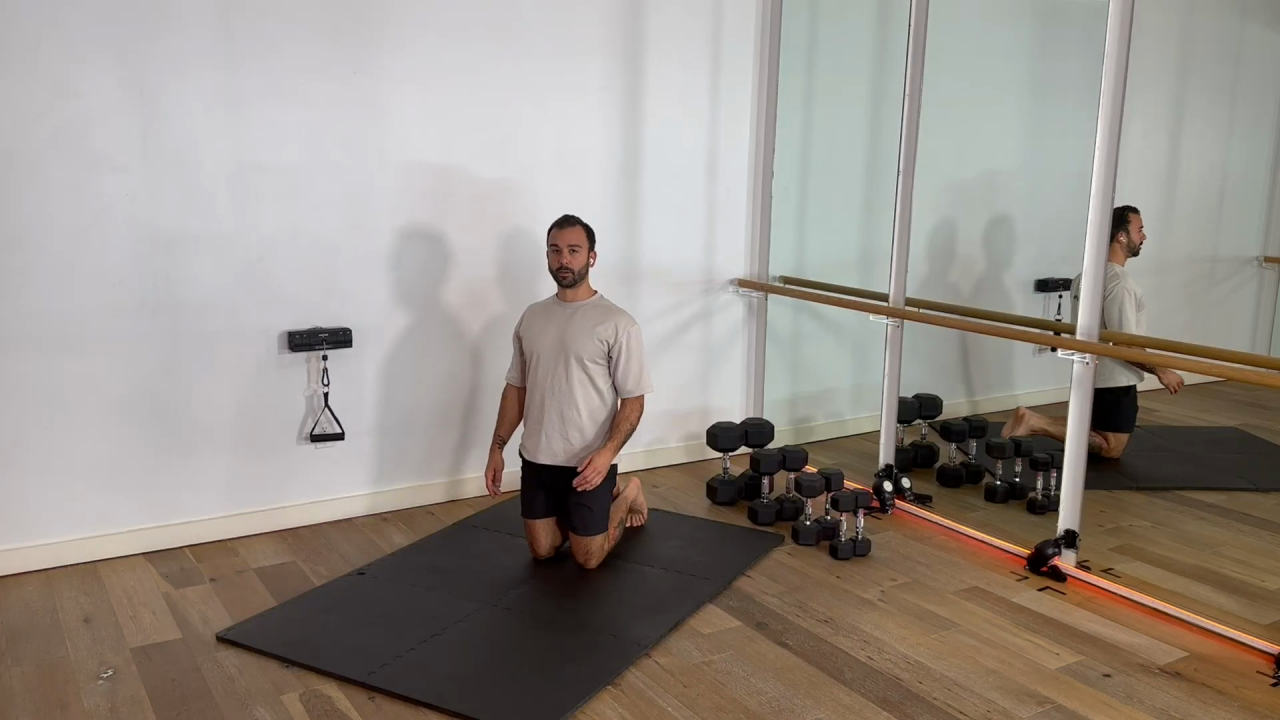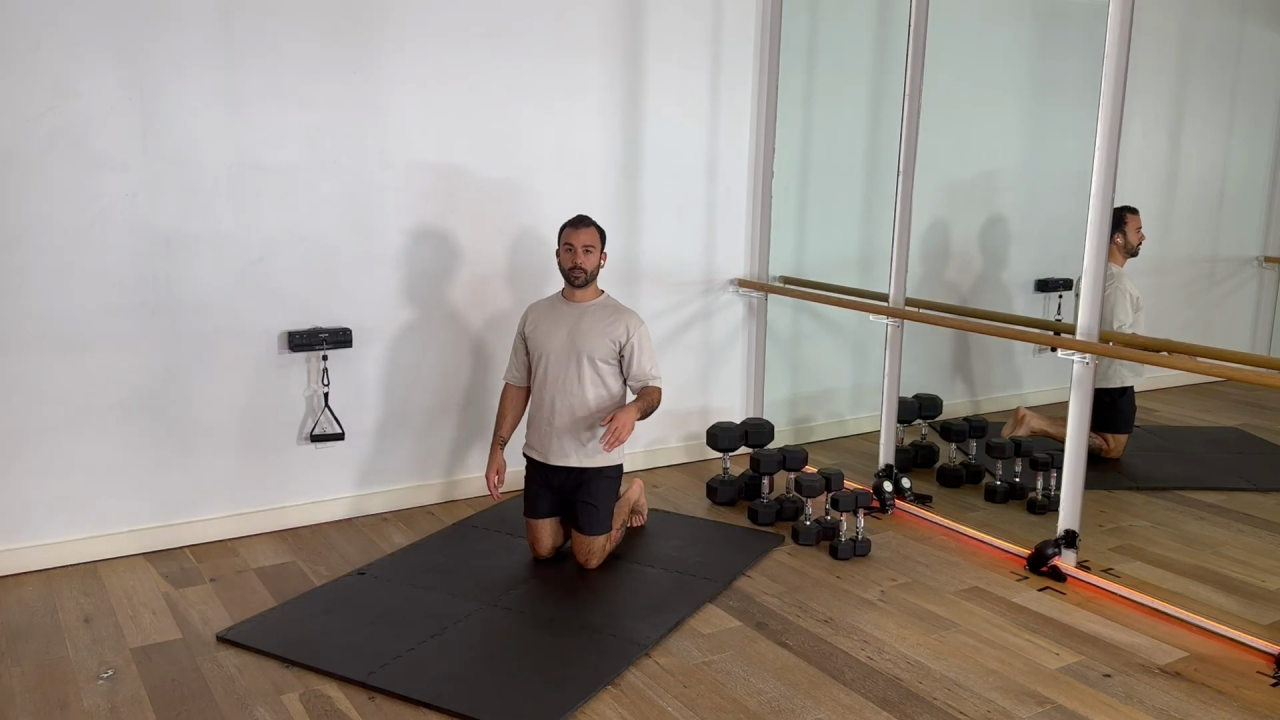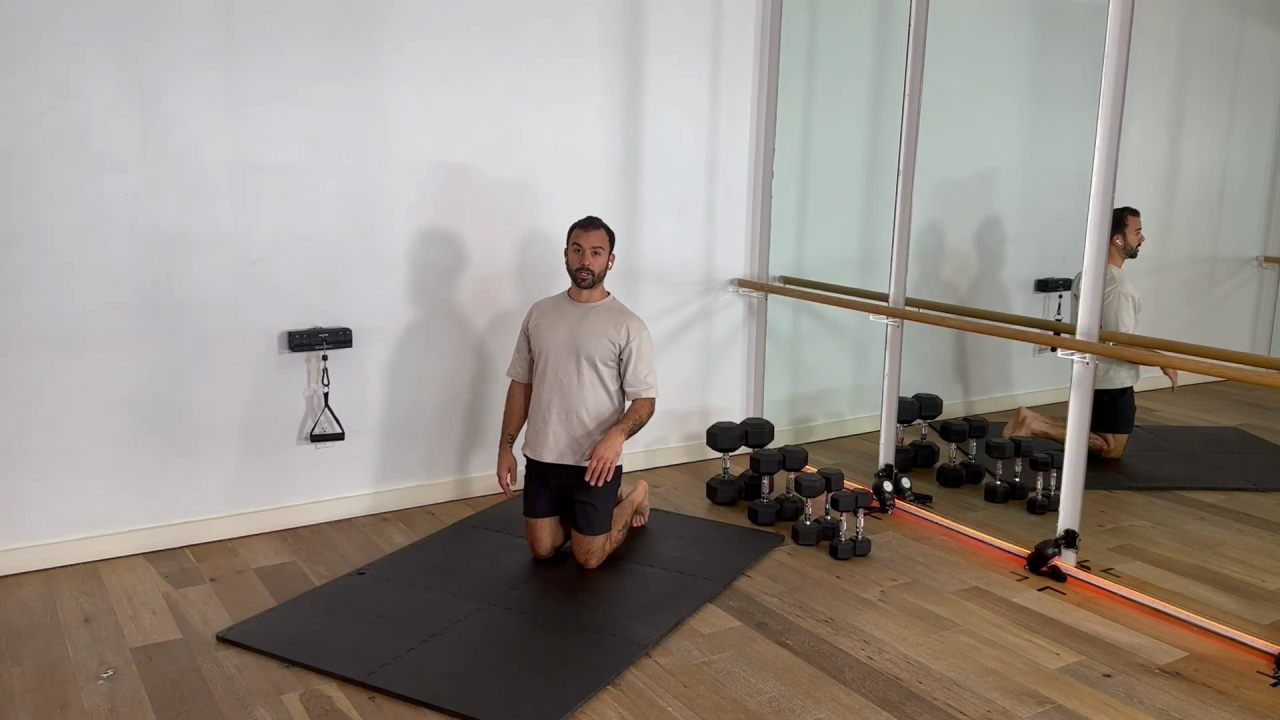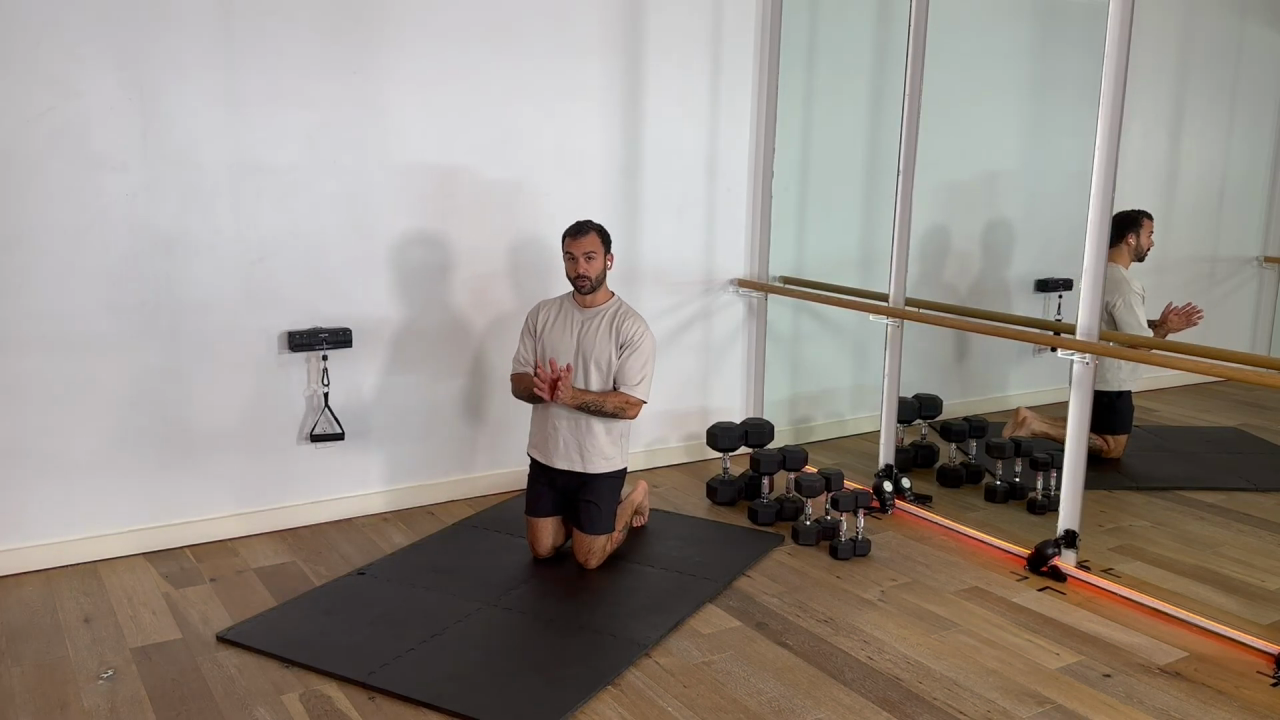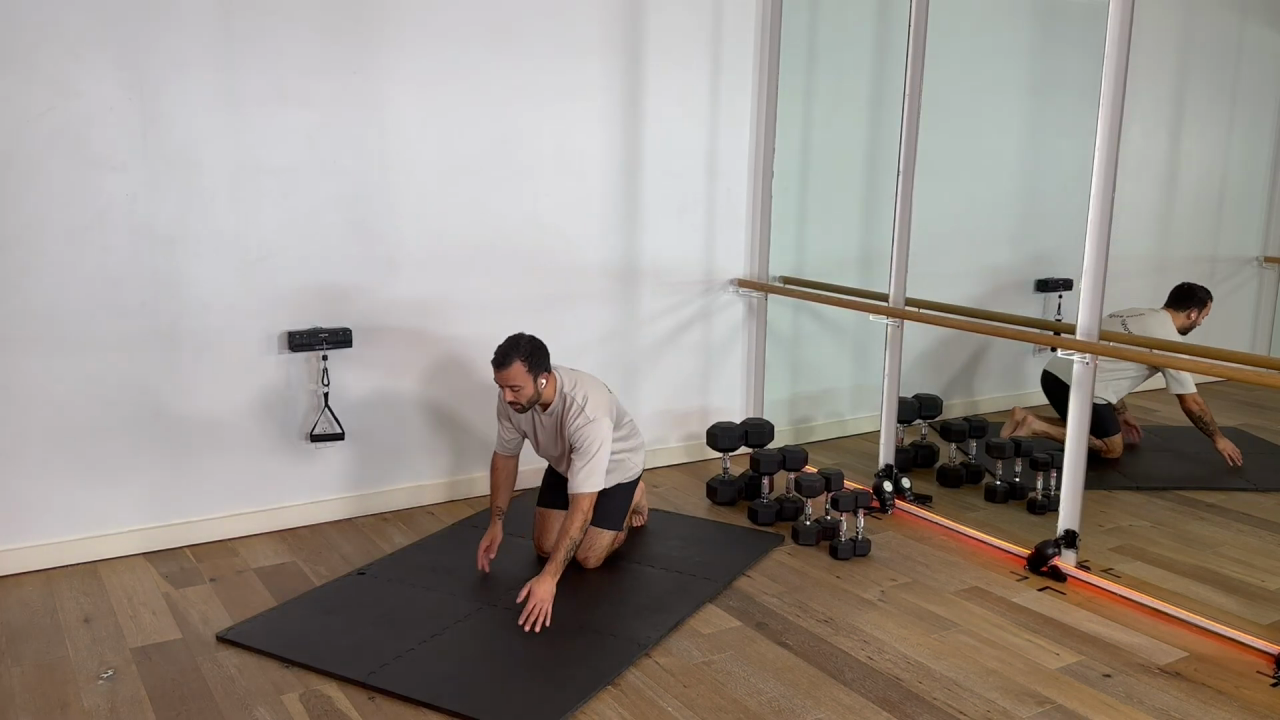
dt=1s
person 1, frame 1
left shoulder: (617, 323)
right shoulder: (532, 317)
left elbow: (633, 399)
right elbow: (516, 388)
left wrist: (608, 452)
right wrist: (496, 448)
left hip: (588, 463)
right hip: (537, 458)
left knee: (587, 558)
right knee: (542, 550)
left ankle: (627, 494)
right ankle: (605, 499)
person 1, frame 2
left shoulder: (625, 322)
right shoulder: (534, 315)
left elbow: (651, 389)
right elbow: (517, 386)
left wrist: (633, 410)
right wrist: (497, 448)
left hip: (596, 461)
right hip: (542, 457)
left knee: (588, 558)
right knee: (542, 550)
left ankle: (630, 496)
right ankle: (606, 503)
person 1, frame 3
left shoulder: (627, 325)
right shoulder: (539, 313)
left elbow: (644, 399)
right elbow: (521, 384)
left wrist: (615, 436)
right wrist: (506, 447)
left hip: (595, 460)
right hip: (542, 455)
left knee: (588, 558)
right knee: (542, 549)
left ankle: (634, 498)
right ankle: (607, 505)
person 1, frame 4
left shoulder: (631, 328)
right shoulder: (542, 314)
left elbow: (630, 405)
right elbow: (518, 381)
left wrist: (571, 395)
right wrist: (539, 386)
left hip: (598, 463)
right hip: (546, 456)
left knee: (588, 558)
right knee: (542, 550)
left ankle: (634, 499)
right ankle: (589, 510)
person 1, frame 5
left shoulder: (588, 414)
right shoulder: (513, 397)
left elbow: (582, 506)
right elbow: (505, 456)
left wrist: (549, 578)
right wrist: (496, 522)
left hip: (616, 468)
right hip: (565, 465)
left knee: (589, 556)
right knee: (545, 546)
left ankle: (634, 497)
person 2, frame 1
right shoulder: (1120, 283)
right wrist: (1161, 371)
left hip: (1090, 374)
right hip: (1114, 380)
left knee: (1101, 437)
right knee: (1110, 448)
left ankle: (1034, 421)
right ankle: (1037, 424)
person 2, frame 2
right shoulder: (1117, 282)
left hip: (1094, 374)
right hip: (1114, 379)
left knee: (1095, 433)
right knee: (1111, 449)
left ankle: (1035, 422)
right ankle: (1037, 424)
person 2, frame 3
right shoulder: (1117, 285)
right hip: (1111, 381)
left knee: (1095, 432)
right knee: (1110, 449)
left ankle: (1034, 422)
right ankle: (1036, 426)
person 2, frame 4
right shoulder: (1124, 286)
right elbow: (1139, 343)
left wrist: (1160, 324)
right wrist: (1165, 328)
right hip: (1109, 383)
left knee: (1092, 430)
right knee: (1111, 449)
left ankle: (1032, 420)
right ankle: (1036, 427)
person 2, frame 5
left shoulder: (1136, 315)
right shoulder: (1168, 340)
right elbow: (1191, 402)
left wrist: (1121, 410)
right wrist: (1219, 439)
left hip: (1053, 373)
left knee: (1086, 430)
right knee: (1111, 448)
left ankle: (1031, 423)
right ankle: (1036, 426)
